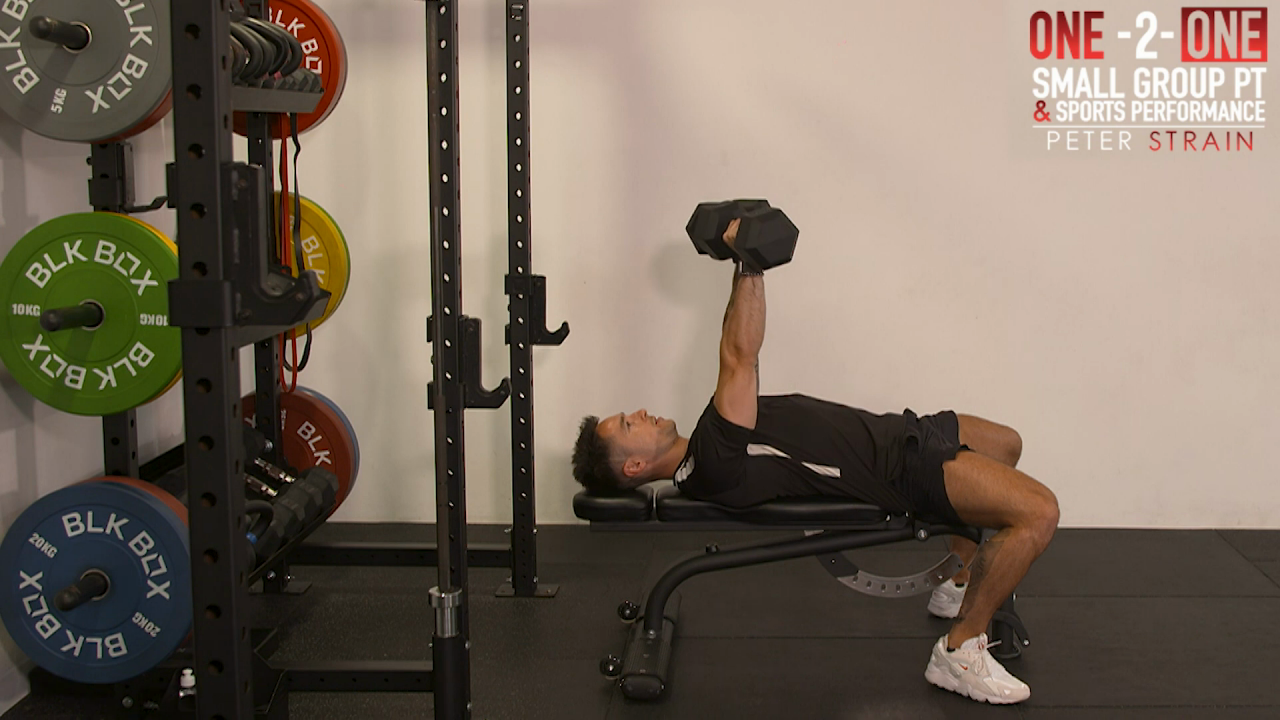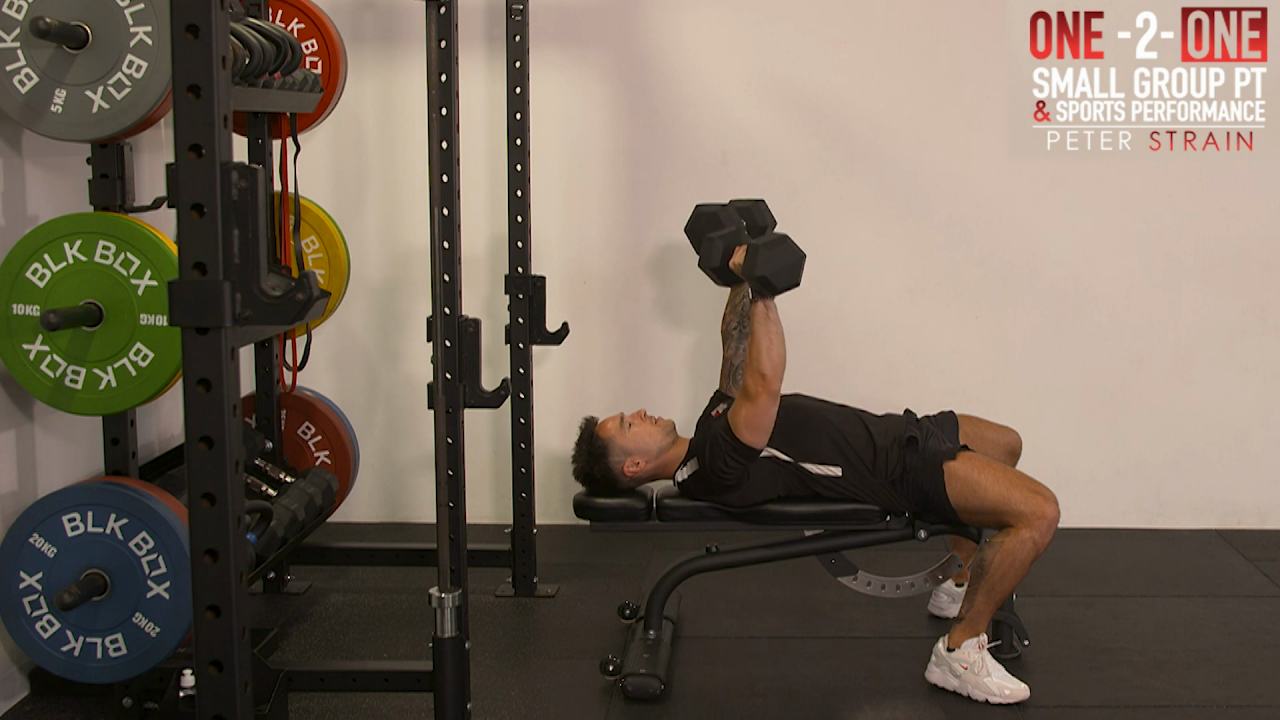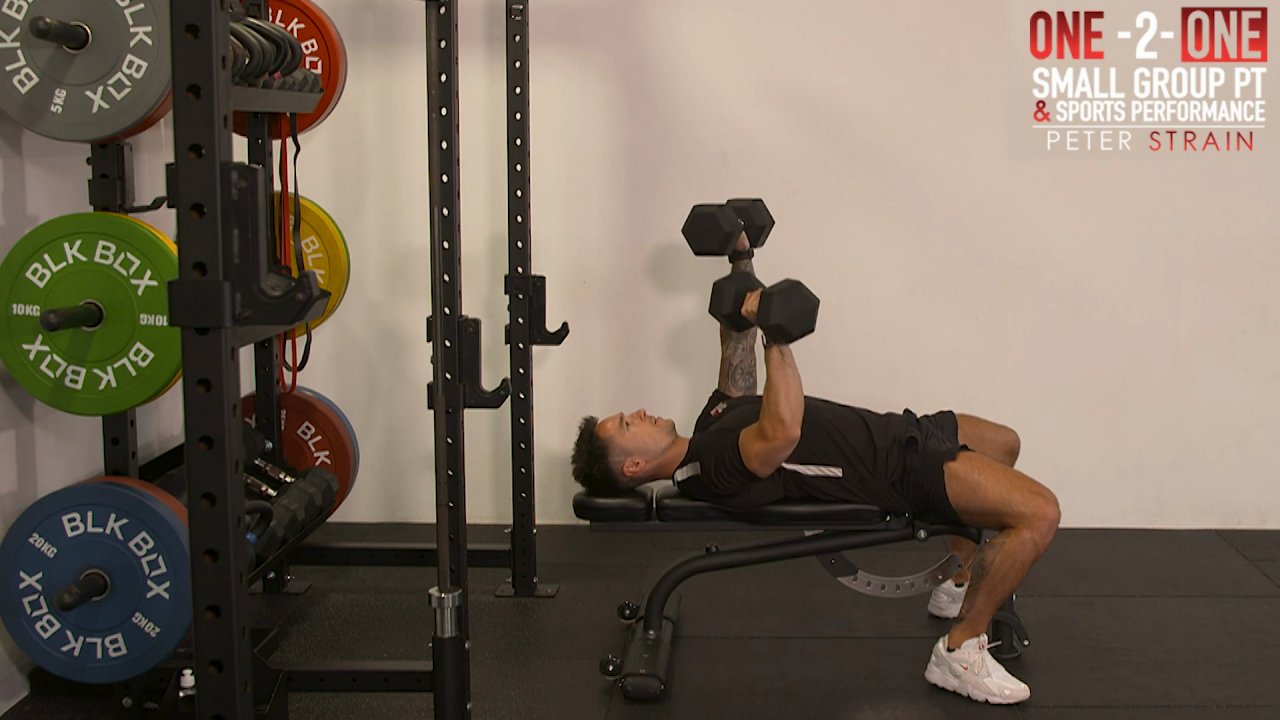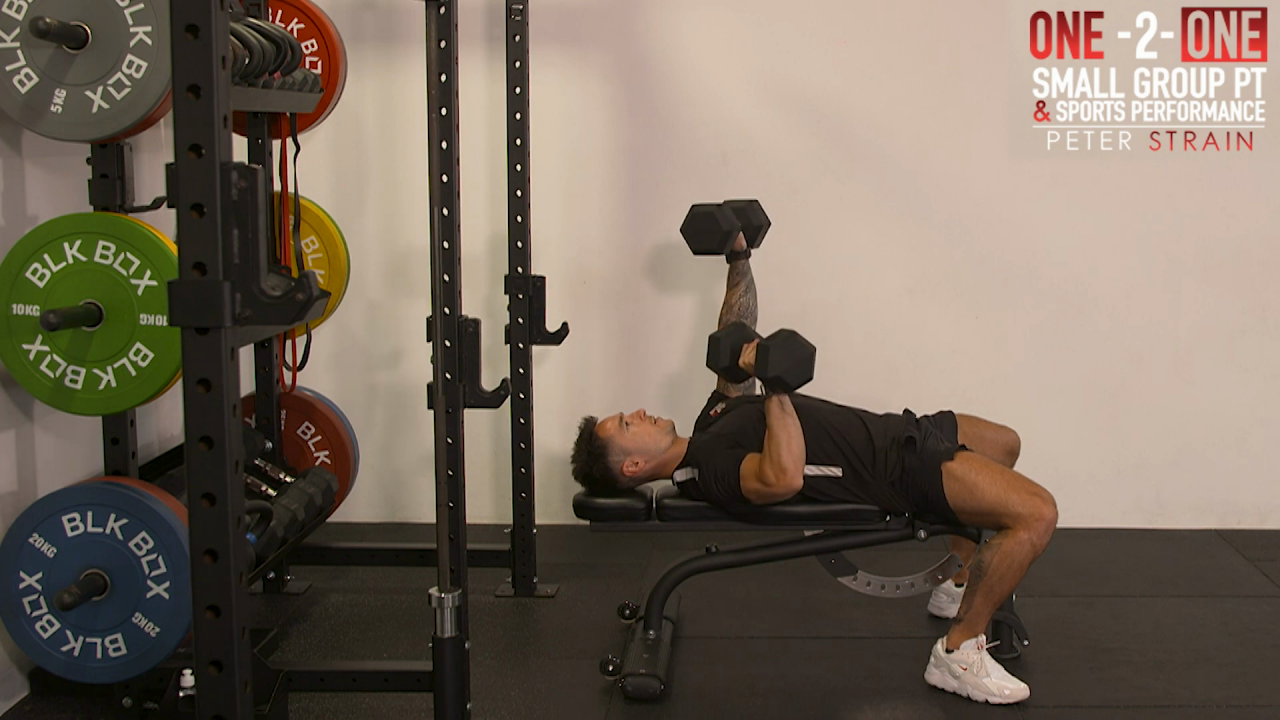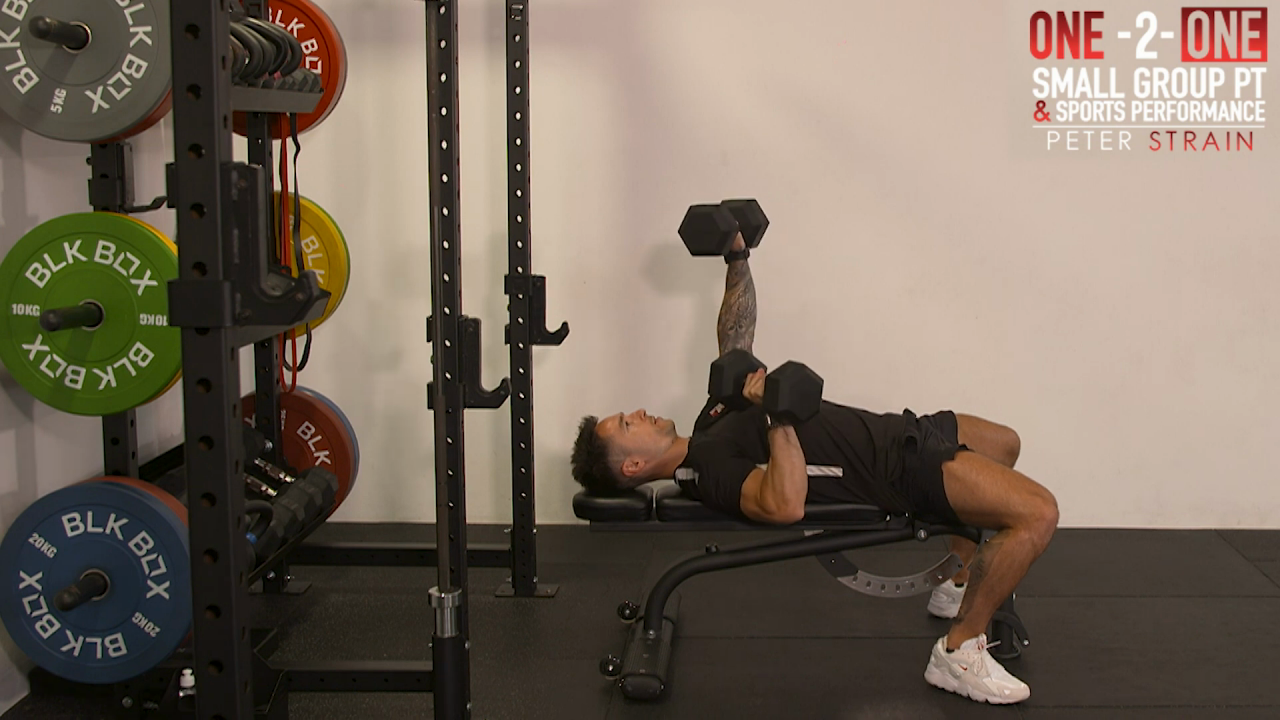
dt=0.5s
person 1, frame 1
left shoulder: (712, 433)
right shoulder: (711, 468)
left elbow: (736, 350)
right elbow: (739, 358)
left wrist: (743, 262)
right wrist: (751, 266)
right hip: (900, 470)
left knee: (1005, 444)
right knee: (1038, 511)
left ankle: (964, 586)
right ankle: (959, 653)
person 1, frame 2
left shoulder: (714, 425)
right shoulder: (712, 467)
left elbow: (737, 349)
right elbow: (764, 384)
left wrist: (743, 273)
right wrist: (760, 287)
right hip: (900, 469)
left knee: (1005, 444)
right knee: (1038, 512)
left ankle: (963, 587)
right ankle: (959, 653)
person 1, frame 3
left shoulder: (714, 421)
right shoulder: (709, 467)
left elbow: (737, 342)
right elbow: (784, 430)
left wrist: (741, 259)
right wrist: (775, 331)
right hip: (901, 471)
left knee: (1004, 443)
right knee: (1039, 512)
left ankle: (962, 587)
right ankle: (960, 653)
person 1, frame 4
left shoulder: (714, 422)
right shoulder: (708, 468)
right elbow: (786, 477)
left wrist: (739, 258)
right wrist: (773, 383)
right hip: (901, 470)
left knee: (1004, 443)
right knee: (1036, 513)
left ankle: (963, 586)
right ankle: (959, 654)
person 1, frame 5
left shoulder: (714, 420)
right shoulder: (709, 468)
left elbow: (735, 339)
right elbow: (787, 504)
left wrist: (737, 258)
right wrist: (776, 410)
right hip: (902, 471)
left knee: (1004, 443)
right knee: (1037, 513)
left ankle: (961, 588)
right ankle: (960, 654)
